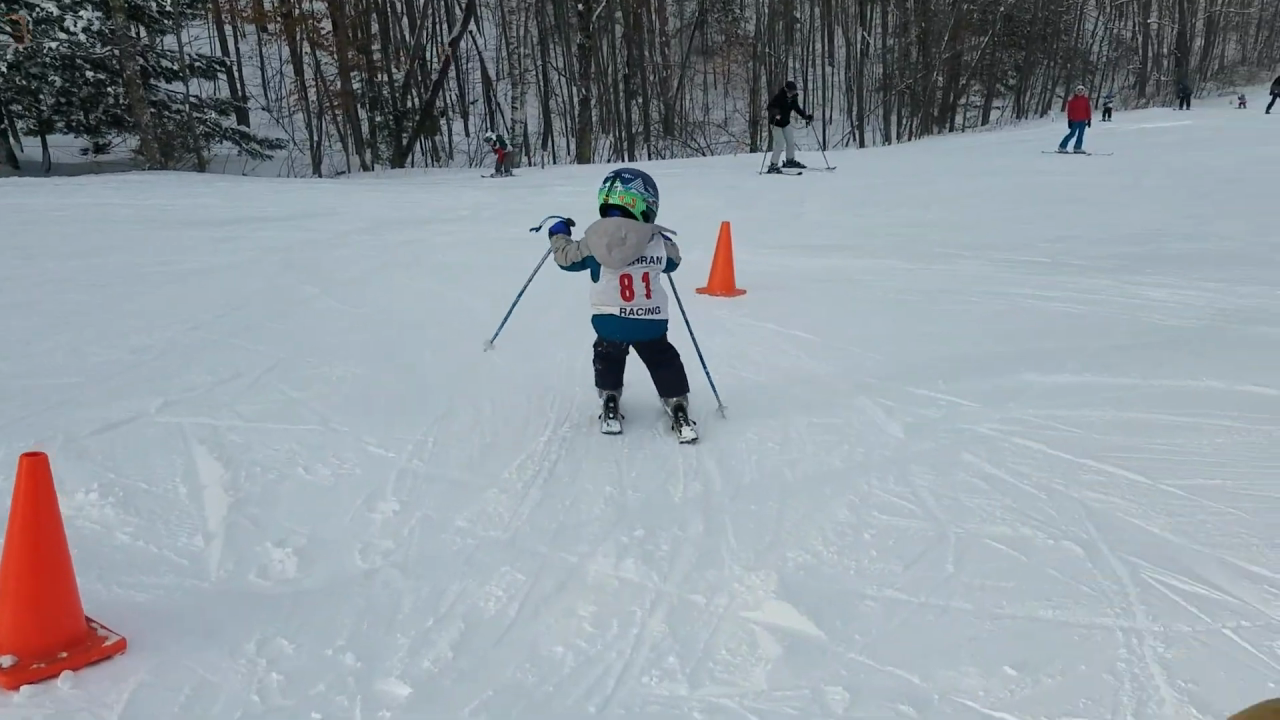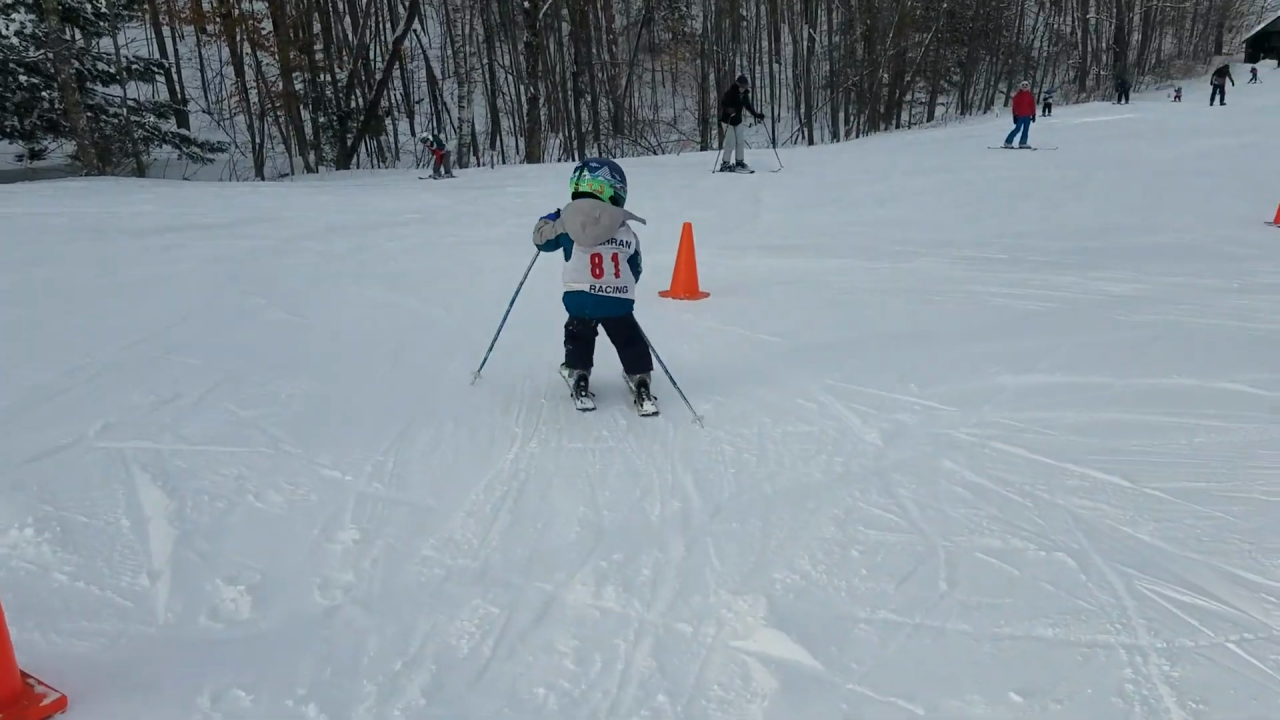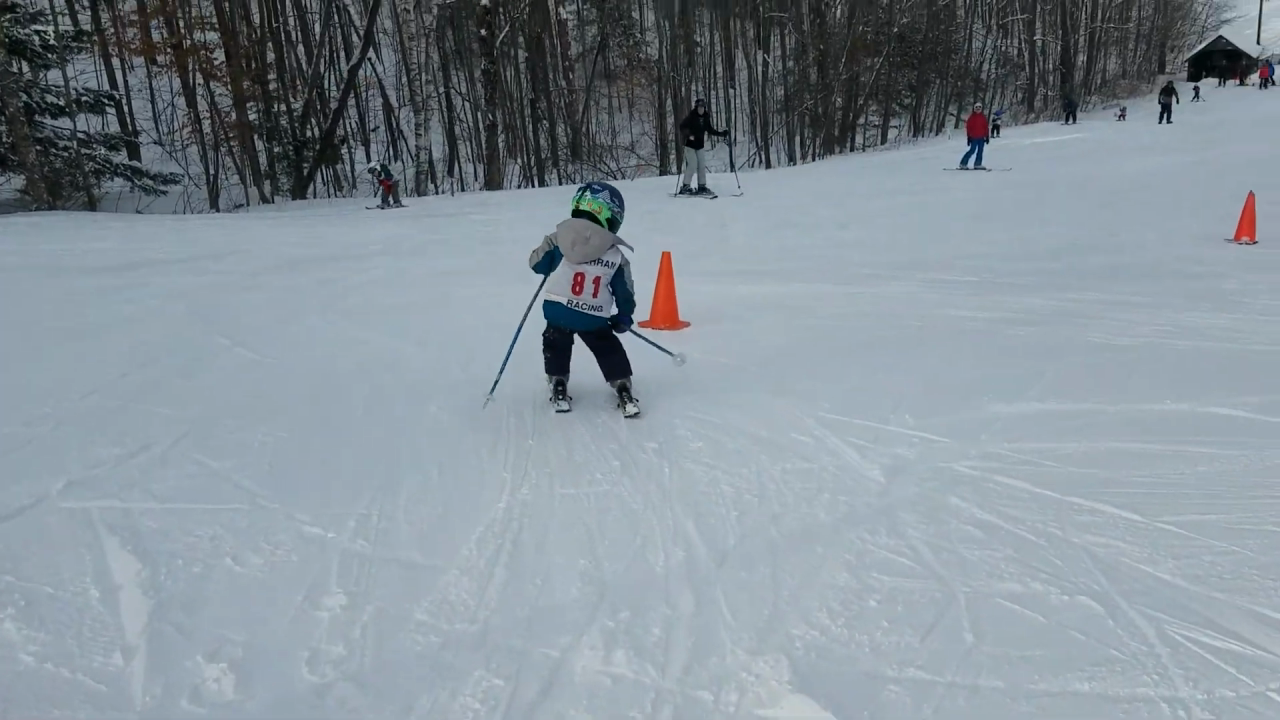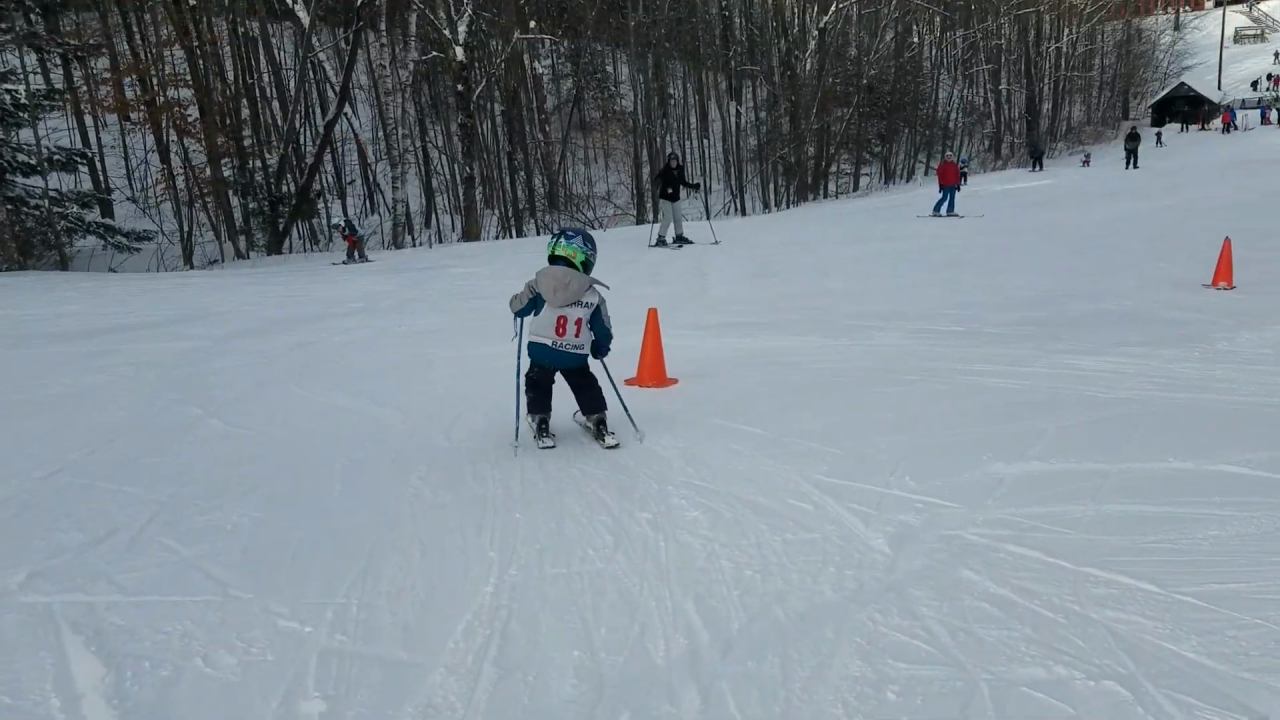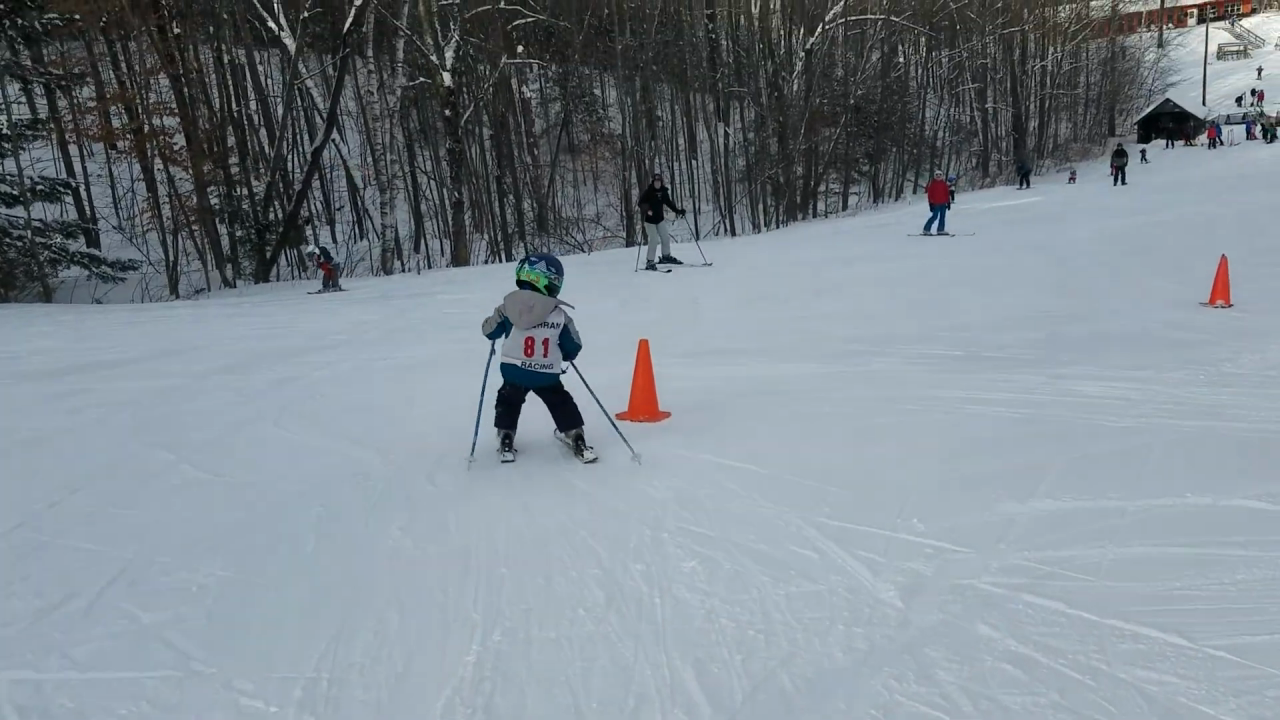
dt=0.3s
person 1, frame 1
left shoulder: (593, 242)
right shoulder: (658, 244)
left elbow: (567, 259)
right elbow: (672, 263)
left wrist: (559, 236)
left hip: (611, 323)
right hip: (651, 323)
left knee: (608, 360)
right knee: (665, 363)
left ankle: (610, 403)
right ankle: (678, 407)
person 1, frame 2
left shoulder: (566, 224)
right shoulder: (626, 232)
left elbow: (542, 240)
right elbow: (635, 269)
left wrist: (546, 220)
left hip: (580, 300)
right hip: (619, 302)
left knee: (578, 339)
right knee: (630, 341)
left ankle: (579, 378)
right ankle: (640, 382)
person 1, frame 3
left shoulder: (558, 239)
right shoulder: (616, 255)
left elbow: (537, 264)
right elbow: (624, 292)
left wrist: (547, 249)
right wrist: (625, 316)
left hip: (559, 311)
right hip: (595, 318)
left knee: (556, 346)
right knee: (609, 350)
left ankle: (558, 384)
right ankle: (622, 389)
person 1, frame 4
left shoulder: (539, 284)
right shoulder: (592, 295)
left elbow: (518, 309)
right elbow: (602, 328)
left wrist: (517, 299)
right wrist: (602, 346)
left hip: (542, 352)
right hip: (575, 356)
left knee: (538, 387)
right knee: (586, 387)
left ankle: (541, 424)
right ankle: (598, 423)
person 1, frame 5
left shoulder: (508, 308)
right shoulder: (559, 315)
left elbow: (490, 331)
right elbow: (573, 345)
left wrist: (496, 319)
right wrist: (568, 354)
left hip: (514, 372)
right hip: (547, 376)
left knee: (508, 403)
right knee: (561, 404)
left ankle: (506, 440)
right ankle: (577, 440)
